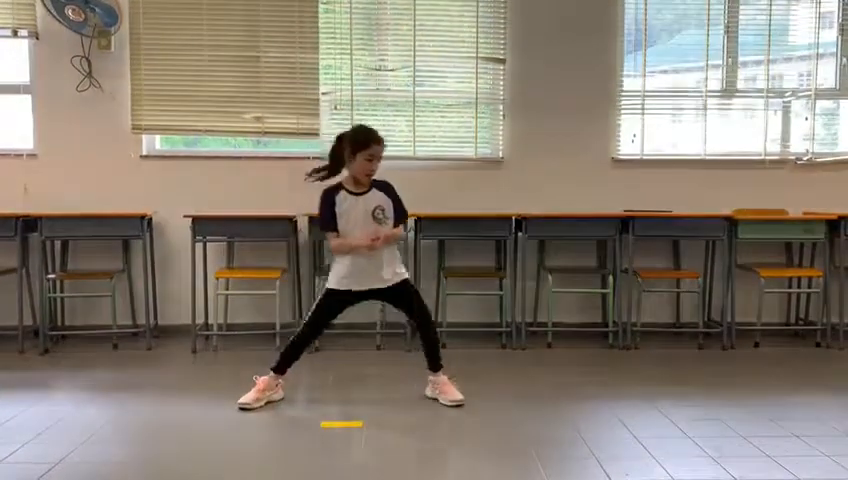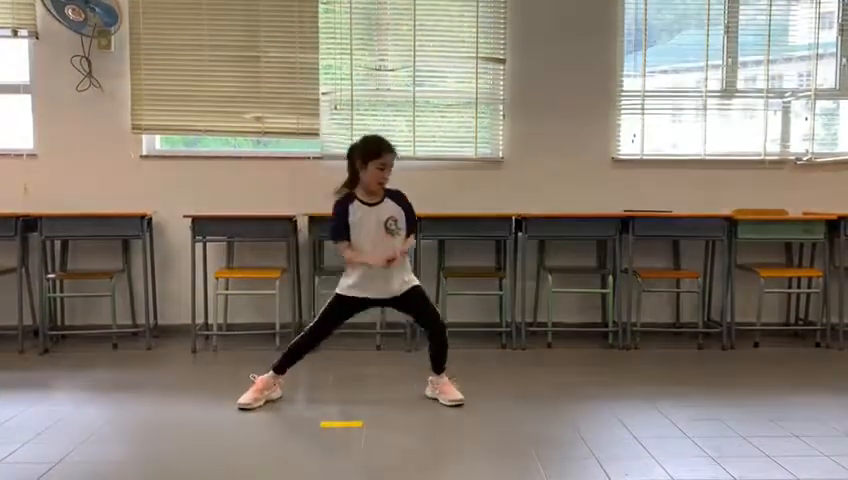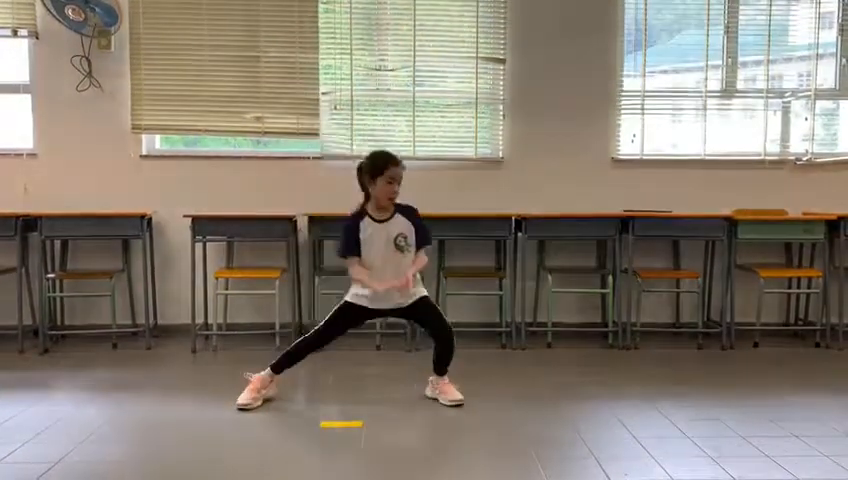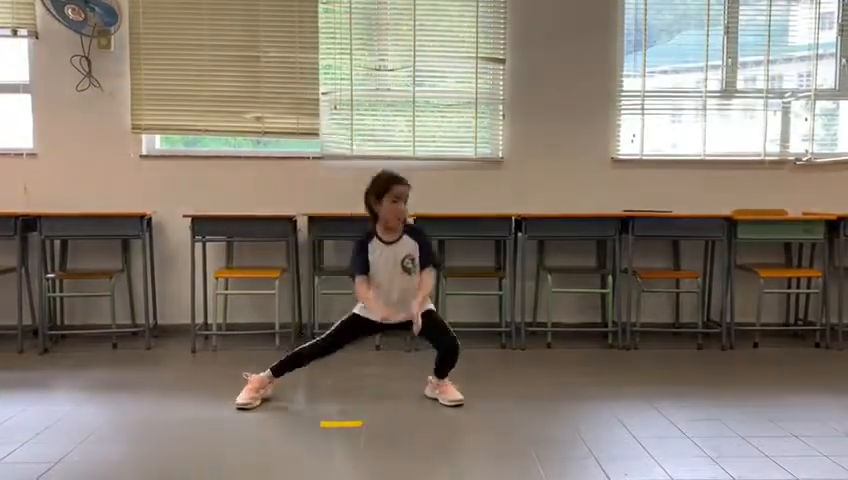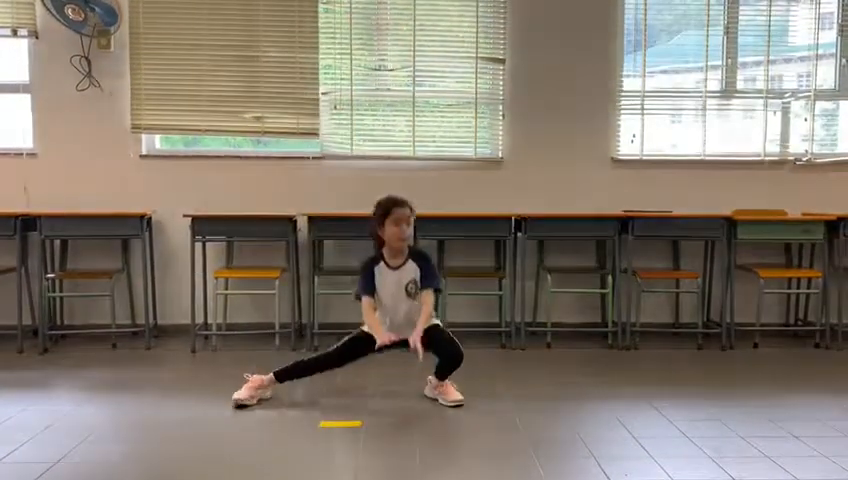
dt=0.1s
person 1, frame 1
left shoulder: (386, 190)
right shoulder: (332, 196)
left elbow: (400, 230)
right elbow: (334, 244)
left wrist: (388, 236)
right wrist: (361, 242)
left hip: (390, 275)
right hip: (347, 279)
left knee: (425, 321)
right knee: (310, 329)
left ankle: (437, 379)
right ankle: (272, 382)
person 1, frame 2
left shoulder: (400, 201)
right shoulder: (345, 206)
left elbow: (411, 238)
right elbow: (347, 253)
left wrist: (401, 251)
right wrist: (373, 260)
left hip: (402, 283)
right hip: (359, 287)
left knee: (436, 326)
right knee: (315, 333)
left ankle: (438, 380)
right ankle: (269, 382)
person 1, frame 3
left shoulder: (410, 215)
right shoulder: (356, 223)
left elbow: (422, 254)
right elbow: (354, 268)
left wrist: (411, 271)
right wrist: (377, 284)
left hip: (409, 293)
right hip: (366, 297)
left knee: (444, 333)
right knee: (319, 336)
left ankle: (439, 381)
right ankle: (265, 380)
person 1, frame 4
left shoulder: (418, 237)
right shoulder: (365, 243)
left elbow: (428, 276)
right elbow: (361, 286)
left wrist: (417, 303)
right wrist: (378, 311)
left hip: (416, 309)
right hip: (374, 313)
left knee: (450, 346)
right knee: (323, 345)
left ankle: (438, 382)
right ankle: (263, 381)
person 1, frame 5
left shoulder: (421, 260)
right shoulder: (371, 267)
left elbow: (428, 299)
right elbow: (367, 307)
left wrist: (418, 332)
right wrist: (380, 334)
left hip: (418, 325)
right hip: (380, 329)
left knee: (454, 353)
right knee: (328, 359)
left ankle: (438, 382)
right ankle: (264, 382)
